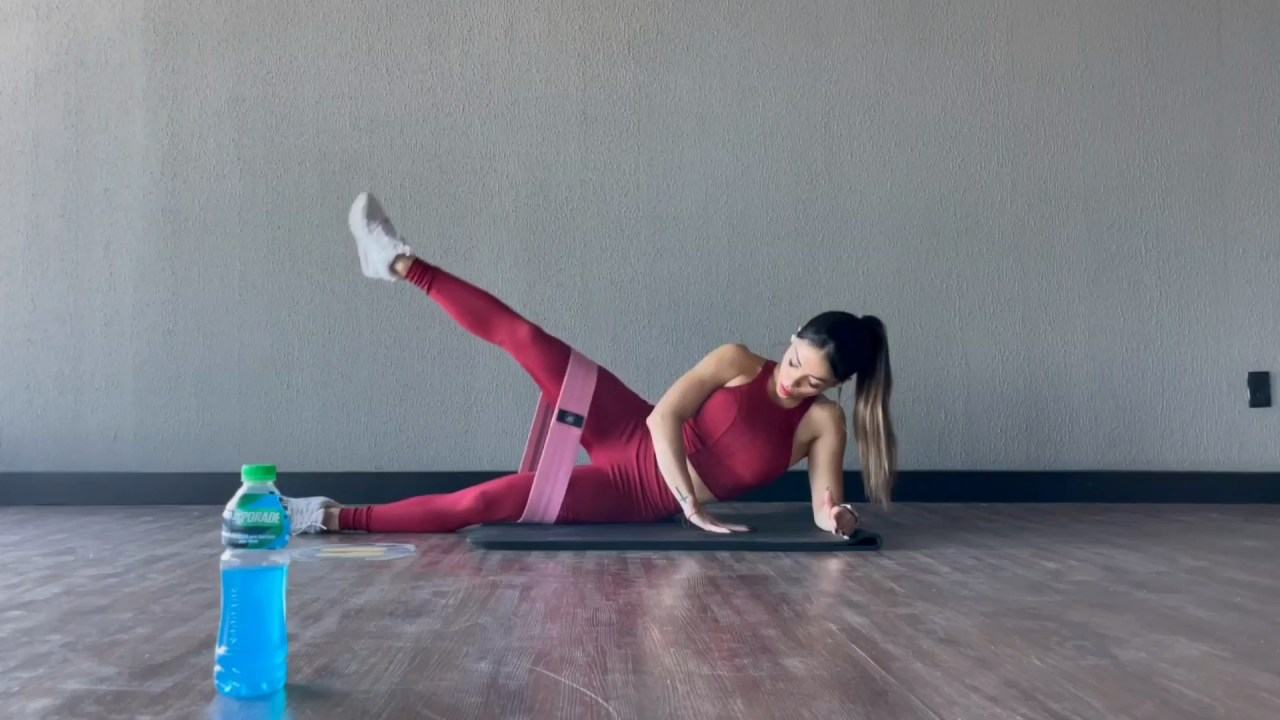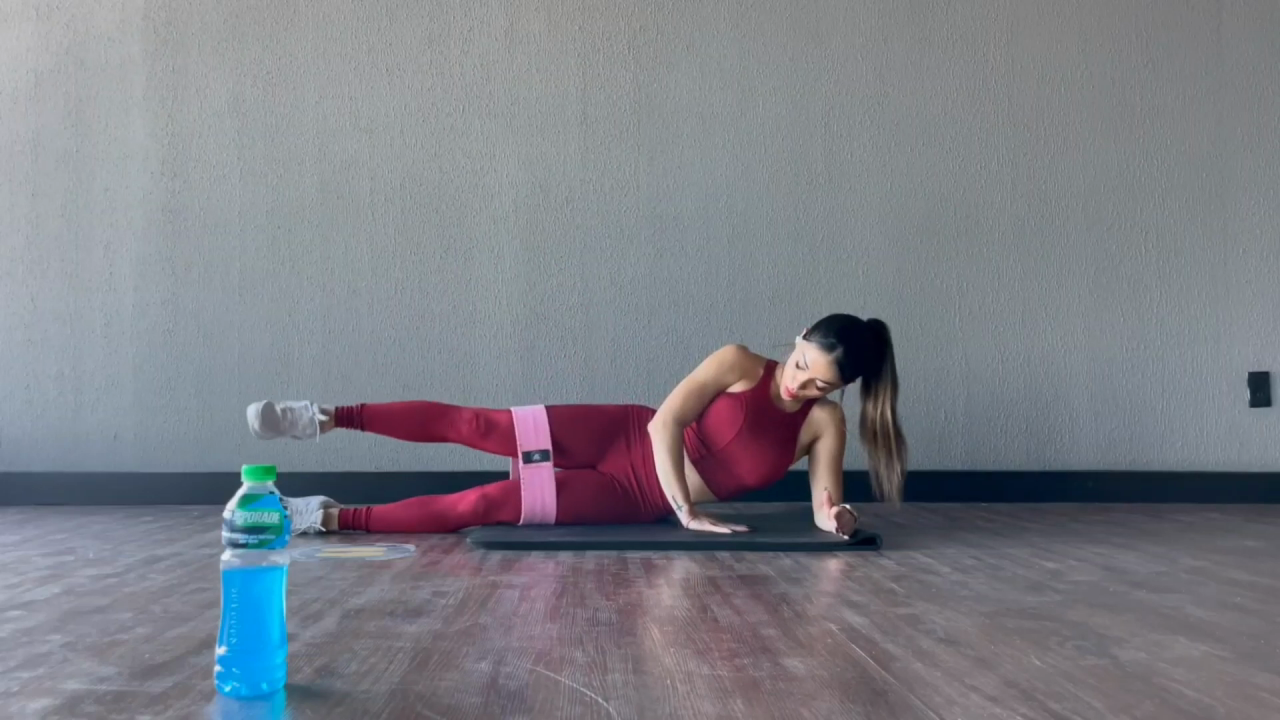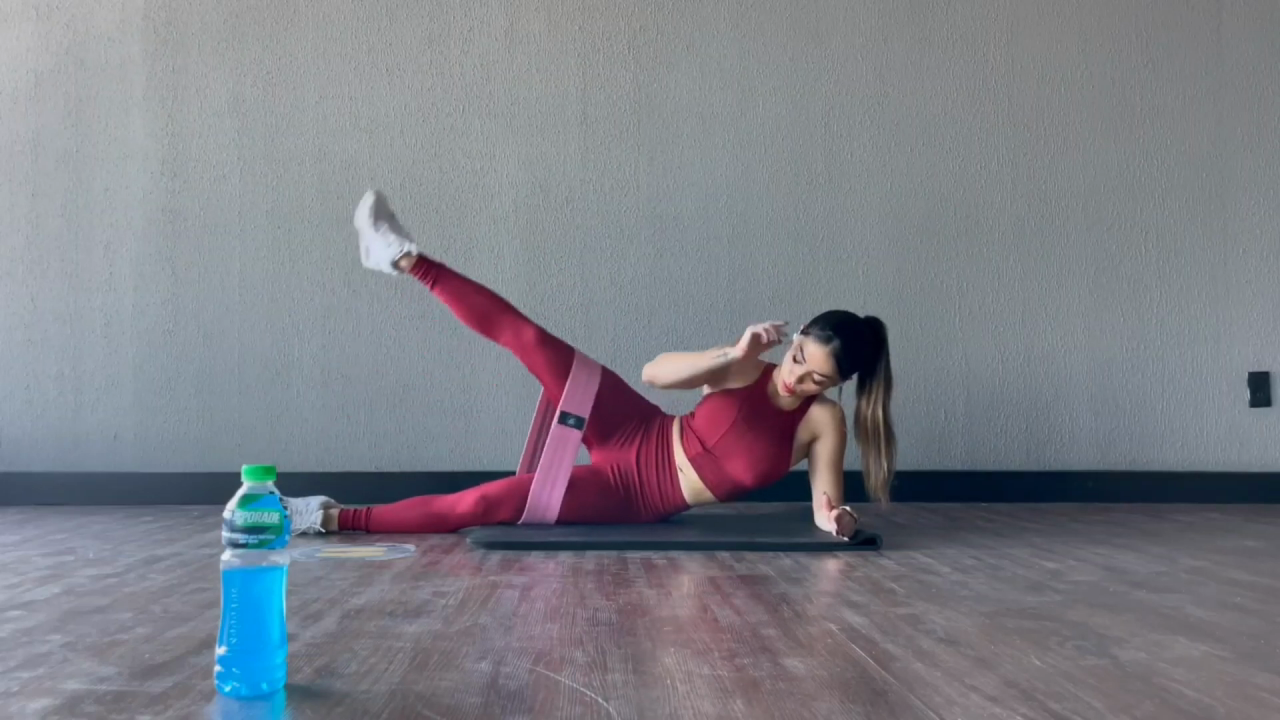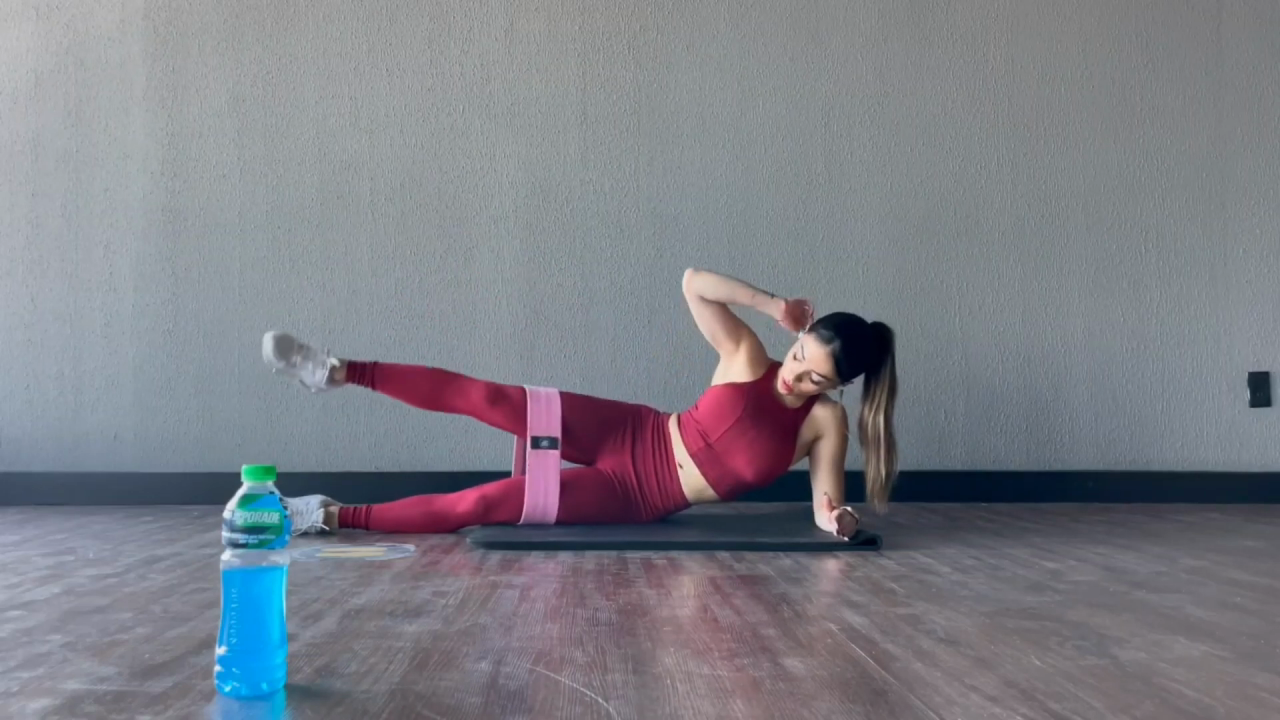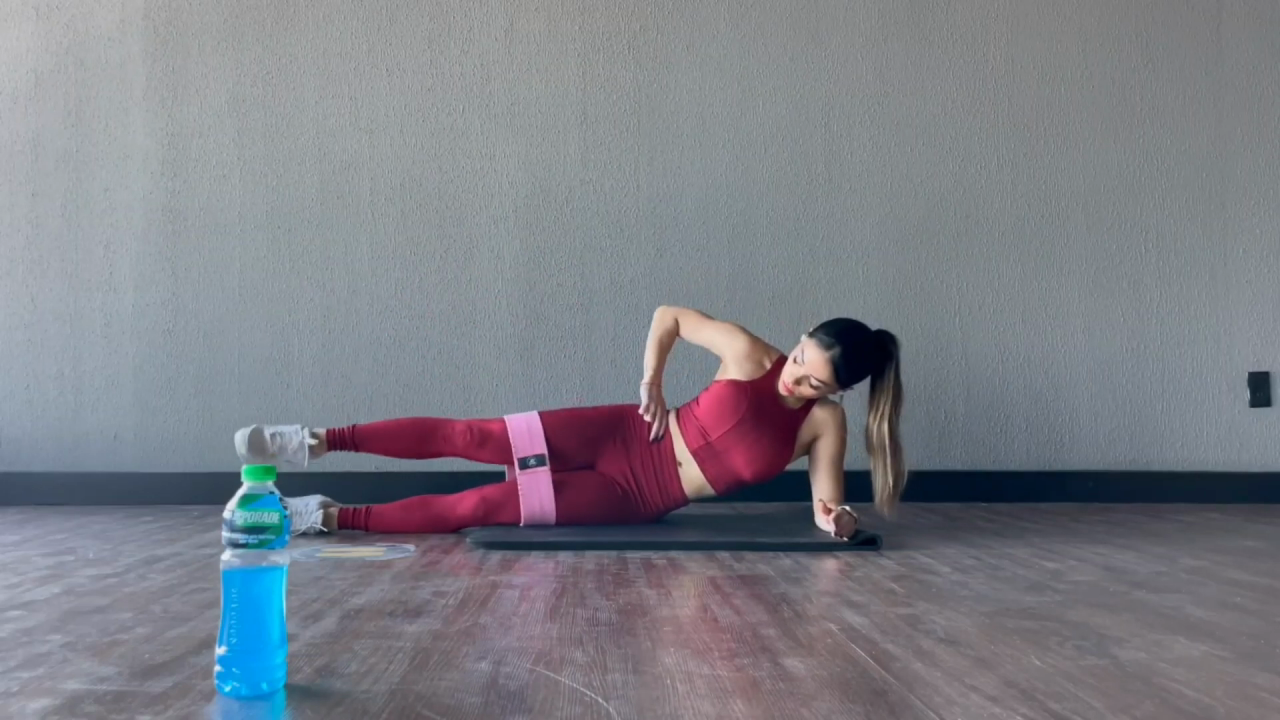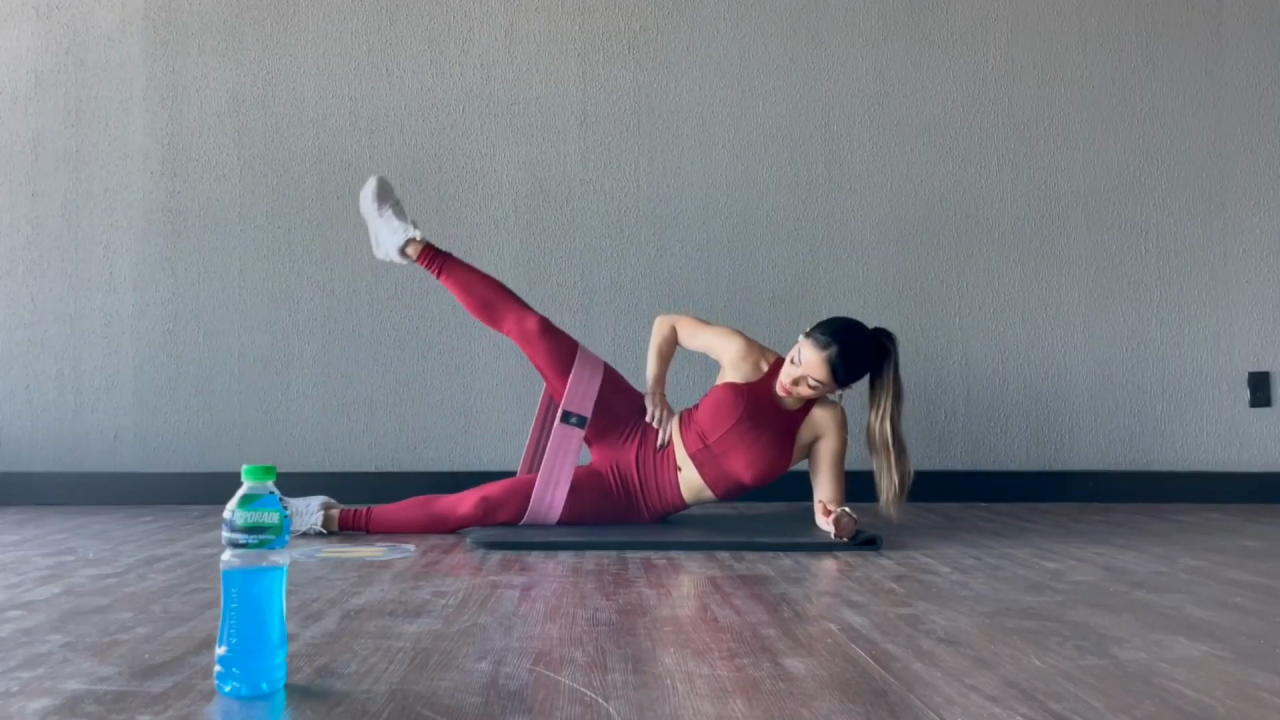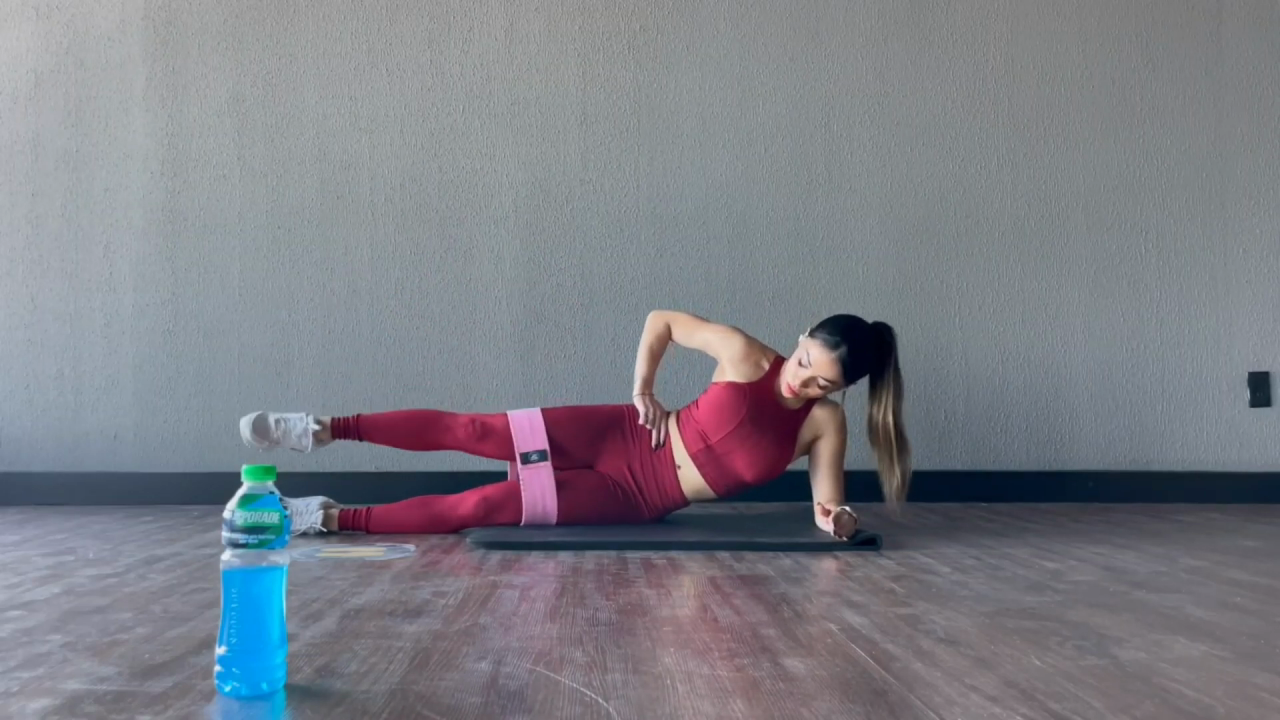
dt=0.7s
person 1, frame 1
left shoulder: (823, 423)
right shoulder: (739, 362)
left elbow: (825, 515)
right elbow: (665, 415)
left wrist: (835, 518)
right wrist: (691, 506)
left hip: (638, 500)
right hip: (635, 436)
left knee: (487, 503)
right knee: (525, 340)
left ankle: (336, 517)
right ankle: (401, 263)
person 1, frame 2
left shoulder: (825, 422)
right shoulder: (739, 364)
left elbow: (826, 510)
right elbow: (665, 422)
left wrist: (836, 517)
right wrist: (687, 511)
left hip: (638, 499)
right hip: (625, 440)
left knee: (486, 504)
right knee: (474, 425)
left ankle: (333, 517)
right ankle: (327, 416)
person 1, frame 3
left shoulder: (824, 422)
right shoulder: (742, 371)
left elbow: (826, 508)
right elbow: (655, 373)
left wrist: (837, 519)
right wrist: (732, 356)
left hip: (638, 500)
right hip: (637, 447)
left knee: (486, 505)
right knee: (532, 343)
left ankle: (338, 520)
right ankle: (406, 256)
person 1, frame 4
left shoulder: (826, 422)
right shoulder: (747, 360)
left elbow: (826, 508)
right elbow: (693, 281)
left wrist: (838, 517)
right wrist: (774, 305)
left hip: (634, 498)
right hip: (629, 439)
left knee: (484, 504)
right knee: (484, 397)
left ankle: (334, 515)
right ankle: (339, 371)
person 1, frame 5
left shoulder: (825, 423)
right shoulder: (749, 352)
left elbow: (827, 509)
right elbow: (670, 315)
left wrist: (837, 520)
right wrist: (650, 382)
left hip: (634, 498)
right hip: (623, 440)
left knee: (483, 507)
right knee: (470, 435)
left ankle: (331, 516)
right ankle: (320, 439)
person 1, frame 6
left shoulder: (825, 422)
right shoulder: (747, 357)
left elbow: (829, 509)
right elbow: (668, 325)
left wrist: (835, 520)
right wrist: (655, 391)
left hip: (634, 499)
right hip: (632, 440)
left knee: (484, 505)
right knee: (533, 331)
left ankle: (337, 518)
right ankle: (413, 247)
person 1, frame 7
left shoulder: (825, 423)
right shoulder: (745, 353)
left elbow: (827, 507)
right elbow: (662, 319)
left wrist: (837, 520)
right wrist: (643, 390)
left hip: (636, 500)
right hip: (621, 438)
left knee: (486, 508)
right knee: (471, 430)
left ankle: (332, 516)
right ankle: (325, 429)
